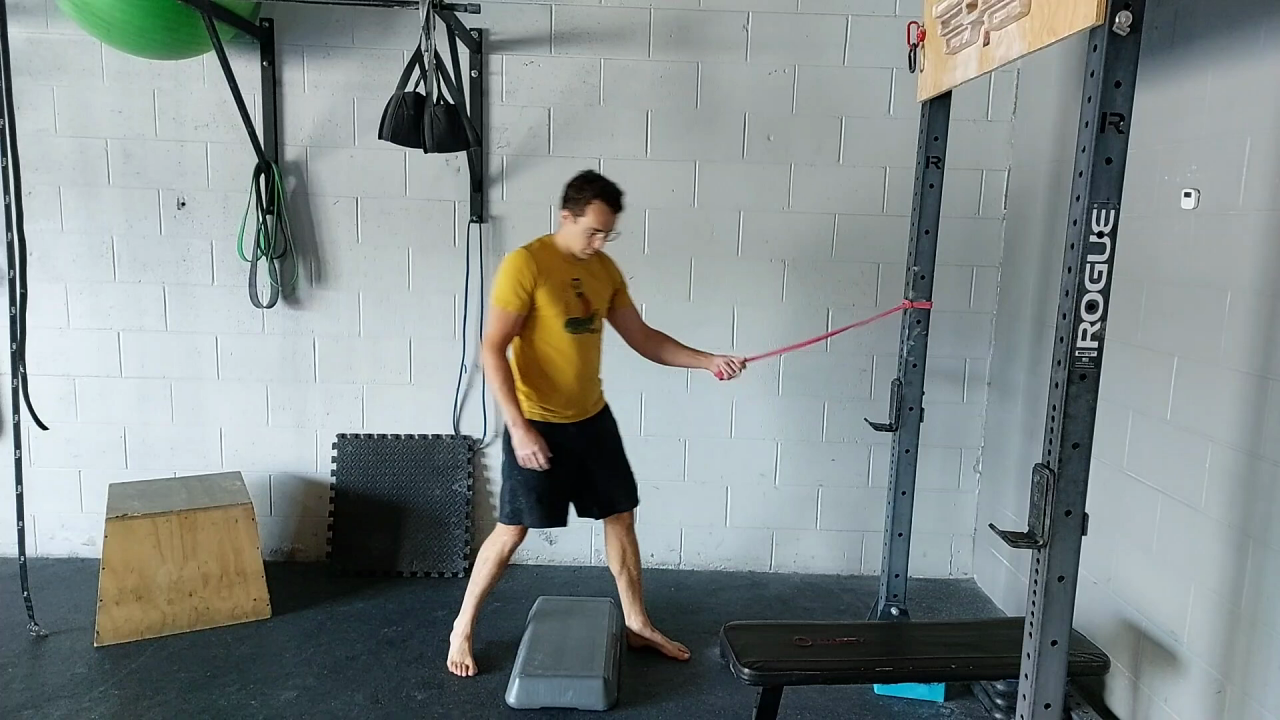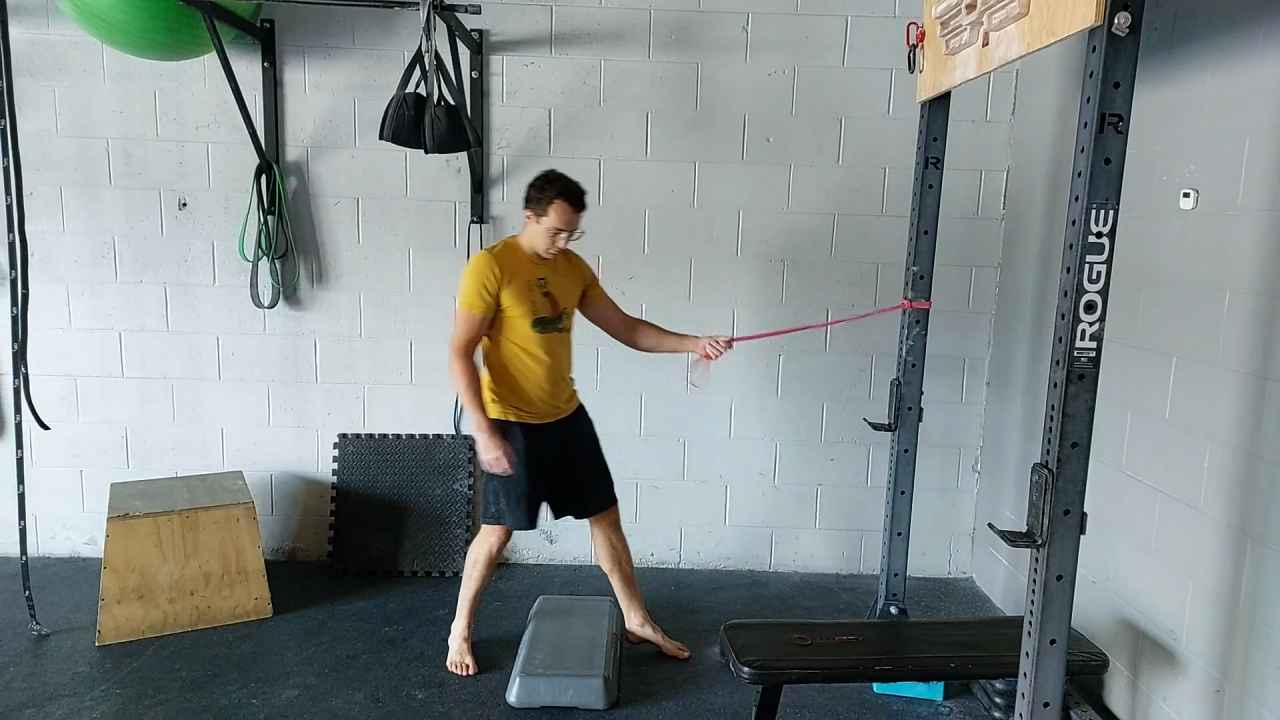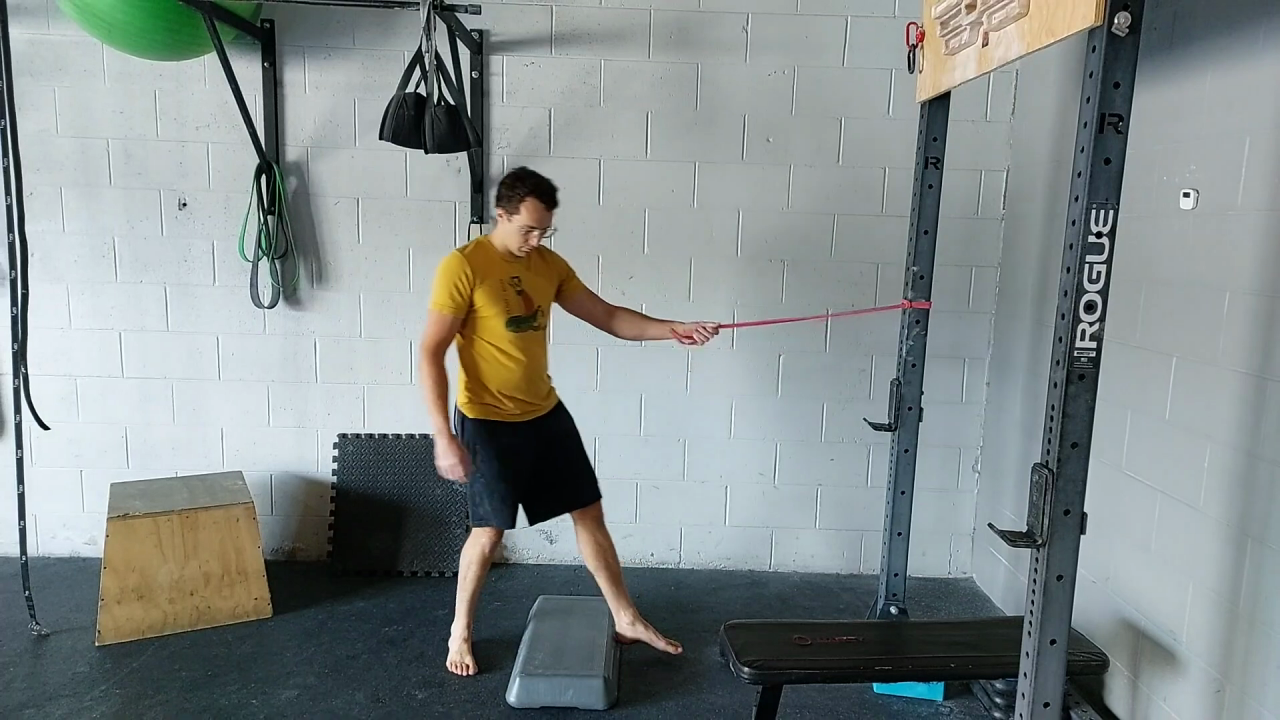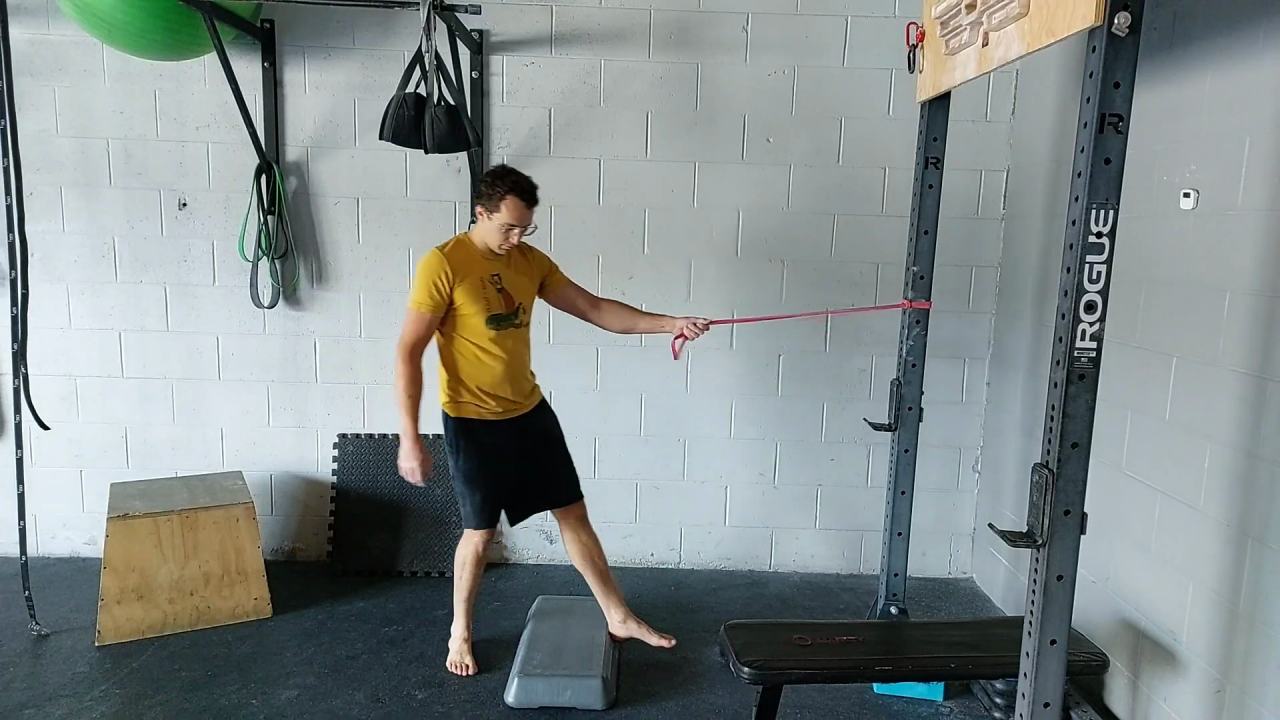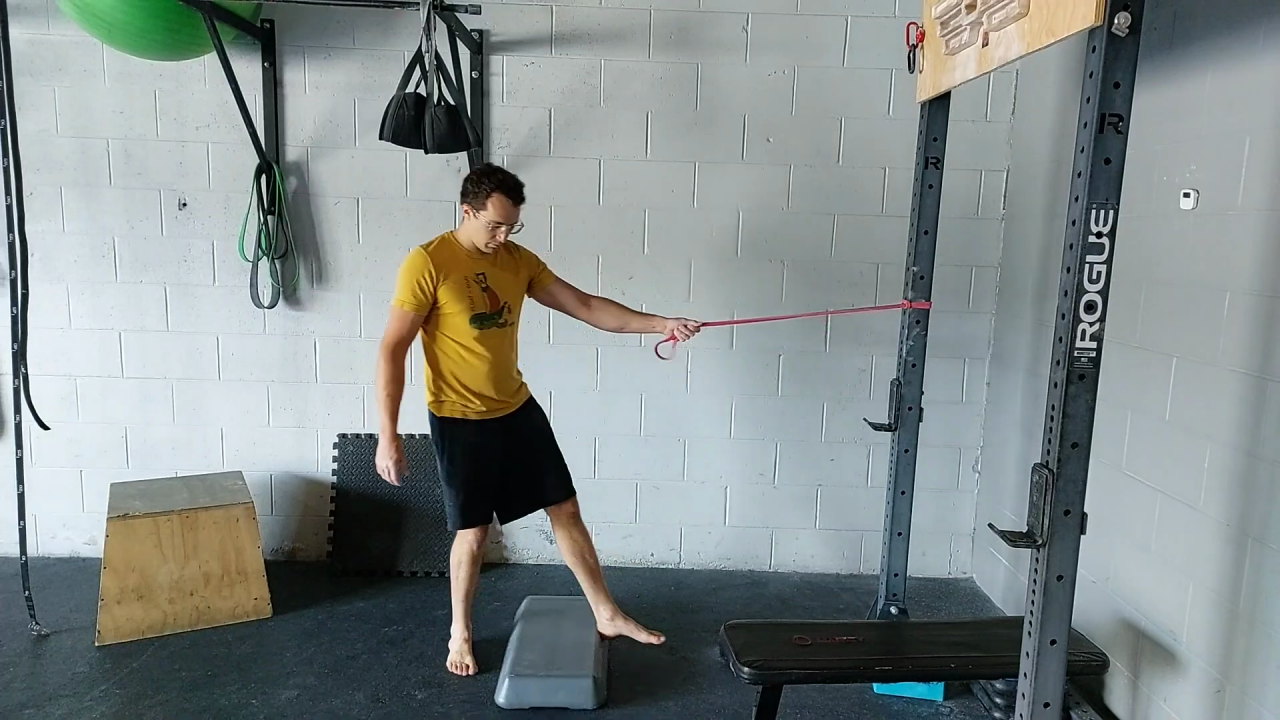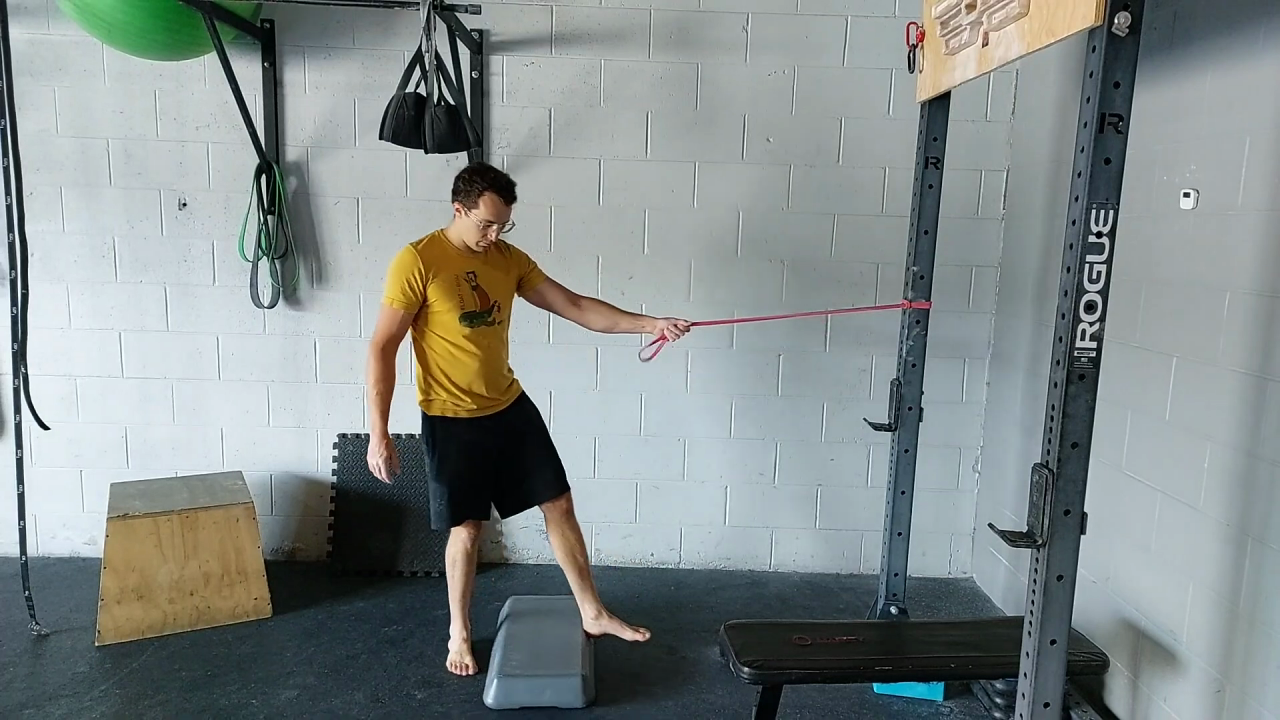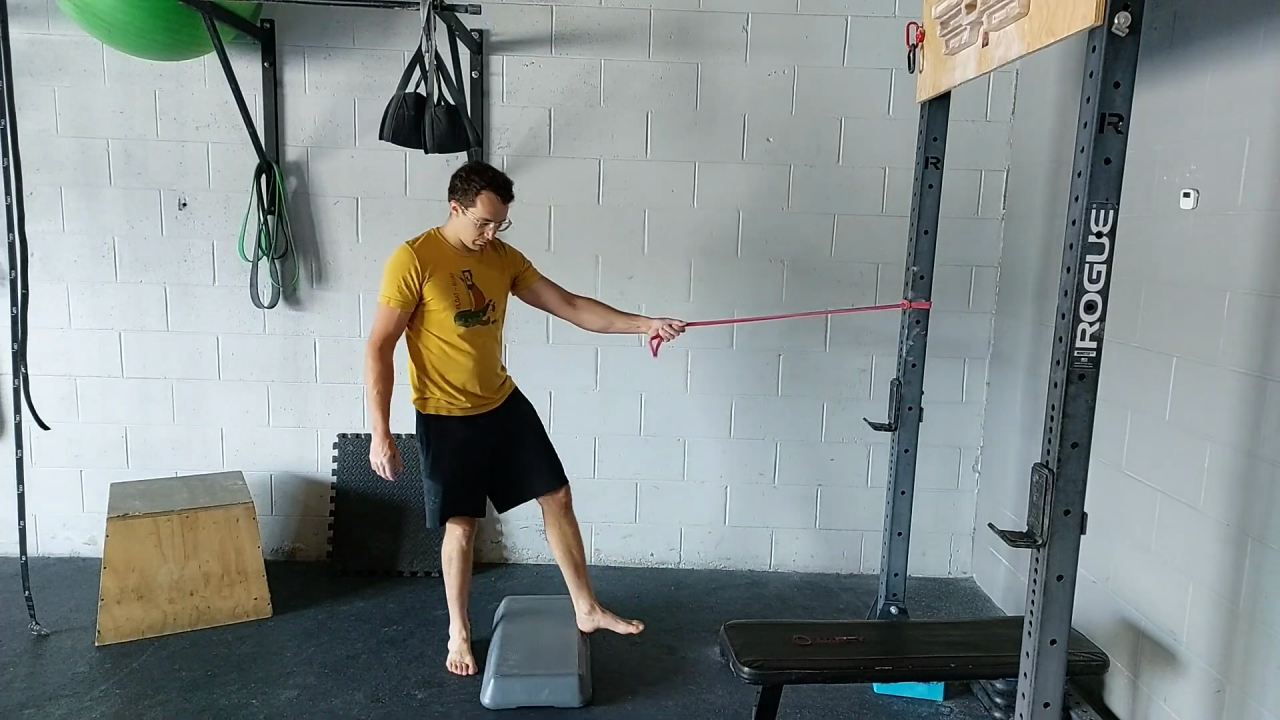
dt=0.1s
person 1, frame 1
left shoulder: (605, 270)
right shoulder: (525, 264)
left elbow: (643, 338)
right elbow: (492, 351)
left wrist: (706, 360)
right wrist: (519, 428)
left hip: (592, 417)
right hip: (538, 422)
left knee: (620, 517)
right knee: (512, 529)
left ankle: (637, 622)
right ankle: (462, 629)
person 1, frame 2
left shoulder: (575, 269)
right shoulder: (490, 267)
left elbow: (625, 328)
right elbow: (461, 353)
left wrist: (692, 343)
right wrist: (483, 431)
left hip: (567, 417)
right hip: (512, 423)
left knee: (606, 517)
right knee: (498, 529)
left ankle: (636, 621)
right ankle: (460, 629)
person 1, frame 3
left shoulder: (549, 264)
right shoulder: (463, 266)
left elbow: (608, 317)
right elbow: (431, 353)
left wrist: (678, 329)
right wrist: (444, 435)
left hip: (546, 413)
right hip: (490, 422)
left knee: (589, 514)
right knee: (489, 529)
left ankle: (627, 619)
right ankle: (459, 632)
person 1, frame 4
left shoulder: (531, 261)
right shoulder: (442, 265)
left elbow: (594, 309)
right elbow: (408, 352)
left wrist: (667, 322)
right wrist: (410, 438)
left hip: (530, 411)
right hip: (473, 422)
left knee: (572, 512)
right knee: (479, 531)
left ankle: (618, 617)
right ankle: (459, 632)
person 1, frame 5
left shoulder: (519, 260)
right shoulder: (427, 263)
left elbow: (586, 307)
right elbow: (392, 350)
left wrist: (659, 323)
right wrist: (388, 435)
left hip: (519, 409)
right hip: (460, 420)
left knee: (565, 508)
right knee: (473, 529)
left ankle: (606, 614)
right ankle: (461, 633)
person 1, frame 6
left shoulder: (509, 259)
right shoulder: (417, 262)
left elbow: (575, 307)
right elbow: (382, 348)
left wrist: (649, 323)
right wrist: (379, 433)
left hip: (511, 406)
right hip: (452, 418)
left knee: (558, 505)
right knee: (466, 527)
left ankle: (593, 613)
right ankle: (459, 633)
person 1, frame 7
left shoulder: (504, 257)
right shoulder: (412, 259)
left elbow: (570, 307)
right elbow: (378, 347)
left wrist: (643, 324)
right wrist: (379, 432)
left hip: (504, 402)
right hip: (446, 416)
left knee: (557, 496)
right knee: (461, 524)
left ankle: (587, 608)
right ankle: (458, 632)
